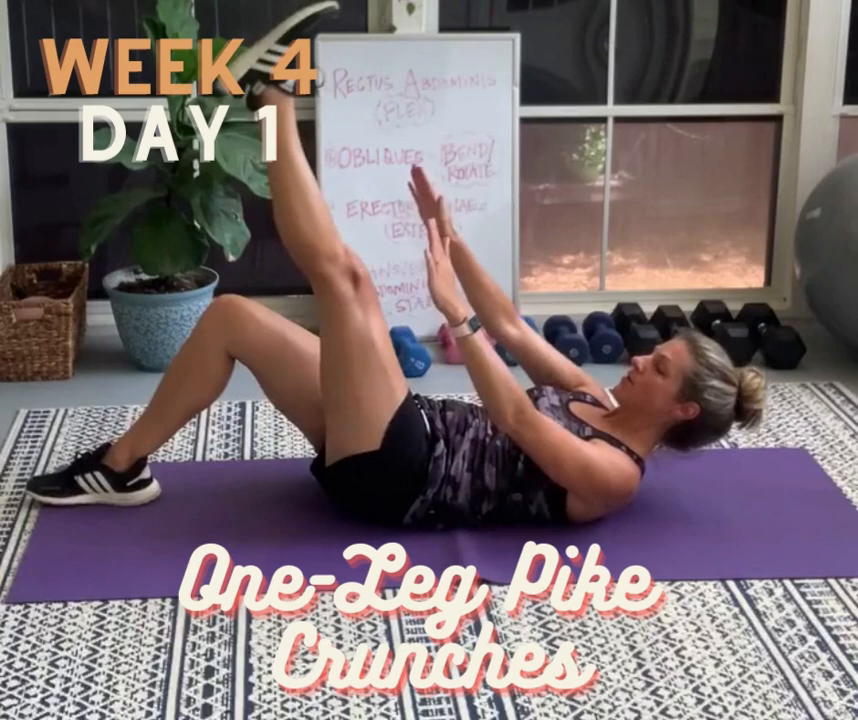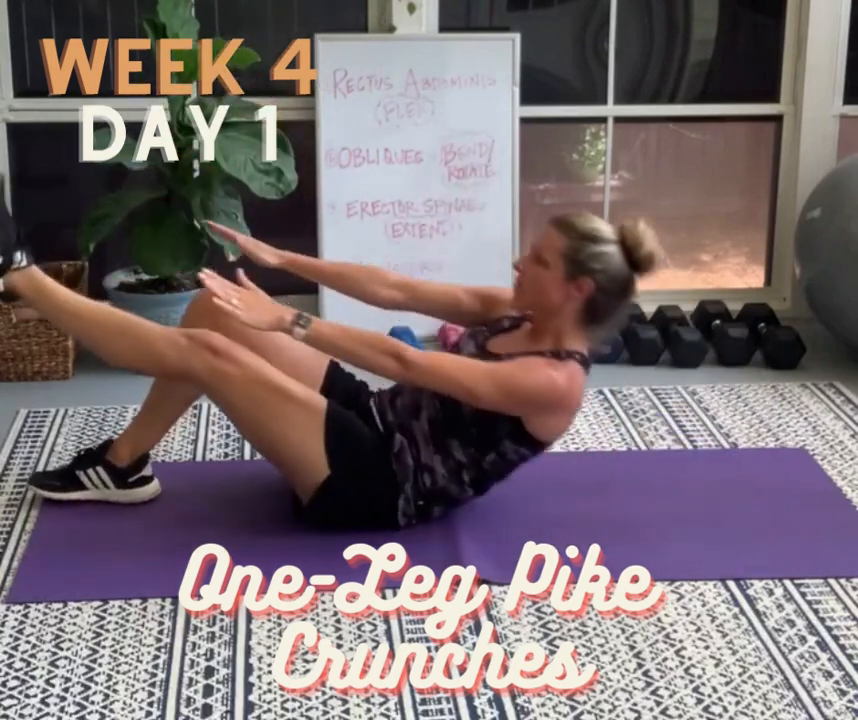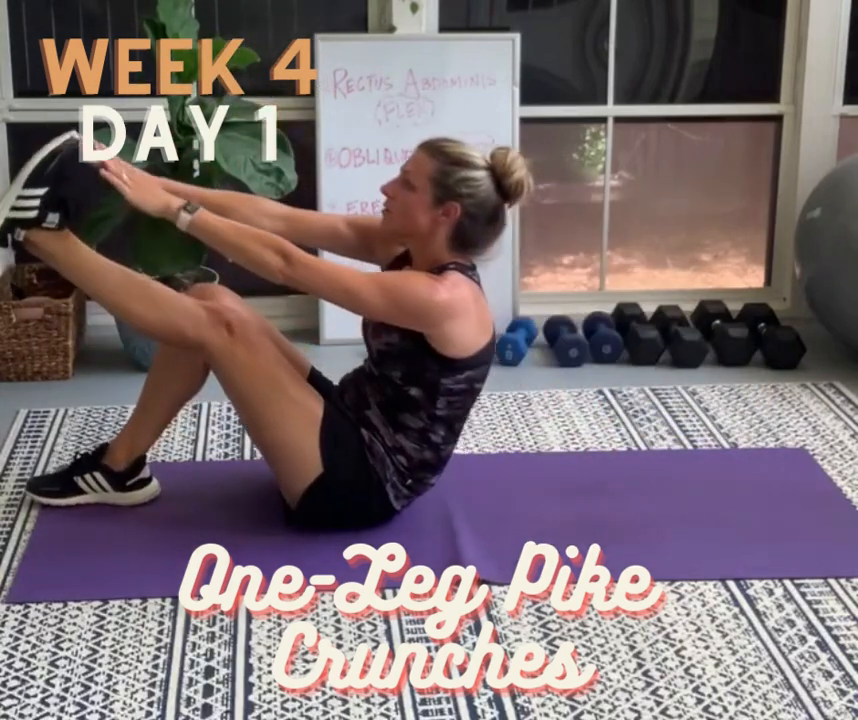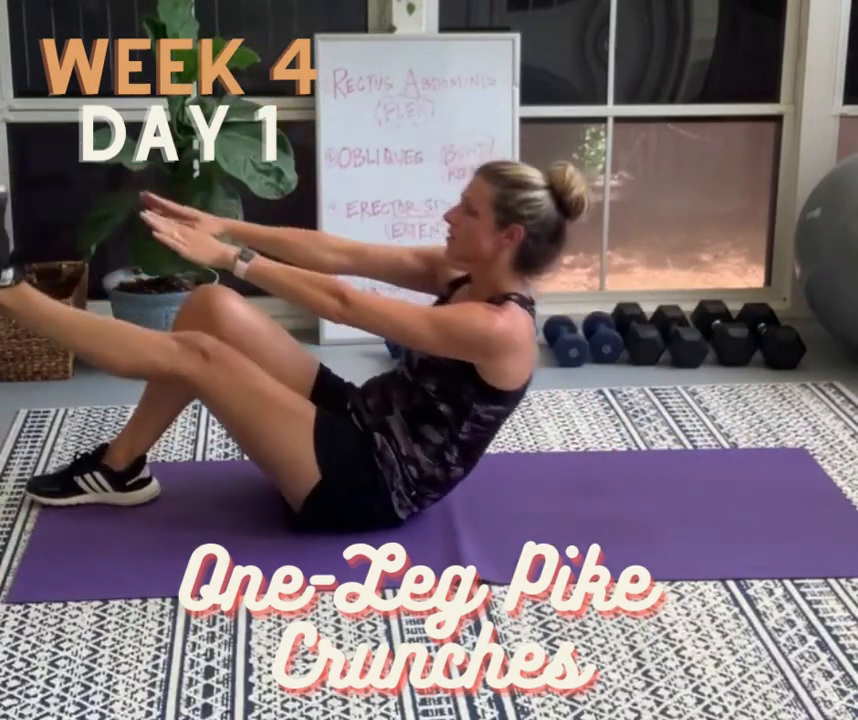
dt=0.7s
person 1, frame 1
left shoulder: (615, 475)
right shoulder: (599, 405)
left elbow: (516, 425)
right elbow: (511, 329)
left wrist: (457, 316)
right wrist: (446, 233)
left hip: (396, 477)
right hip: (416, 441)
left knee: (346, 277)
right knee: (232, 317)
left ankle: (277, 106)
right ankle: (120, 468)
person 1, frame 2
left shoulder: (557, 381)
right shoulder: (518, 311)
left elbow: (407, 364)
right elbow: (398, 288)
left wrist: (289, 322)
right wrist: (284, 261)
left hip: (373, 485)
right hip: (375, 422)
left knee: (203, 351)
right knee: (216, 308)
right ankle: (122, 465)
person 1, frame 3
left shoulder: (442, 298)
right shoulder: (406, 246)
left elbow: (285, 263)
right elbow: (278, 216)
left wrist: (173, 209)
right wrist: (163, 186)
left hip: (362, 483)
right hip: (349, 430)
left knee: (217, 326)
right knee: (208, 304)
left ankle: (44, 232)
right ankle: (120, 469)
person 1, frame 4
left shoulder: (499, 329)
right shoulder: (465, 274)
left elbow: (344, 304)
right elbow: (341, 255)
left wrist: (233, 258)
right wrist: (225, 228)
left hip: (368, 487)
right hip: (359, 426)
left knee: (192, 355)
right knee: (210, 305)
right ankle: (120, 469)
